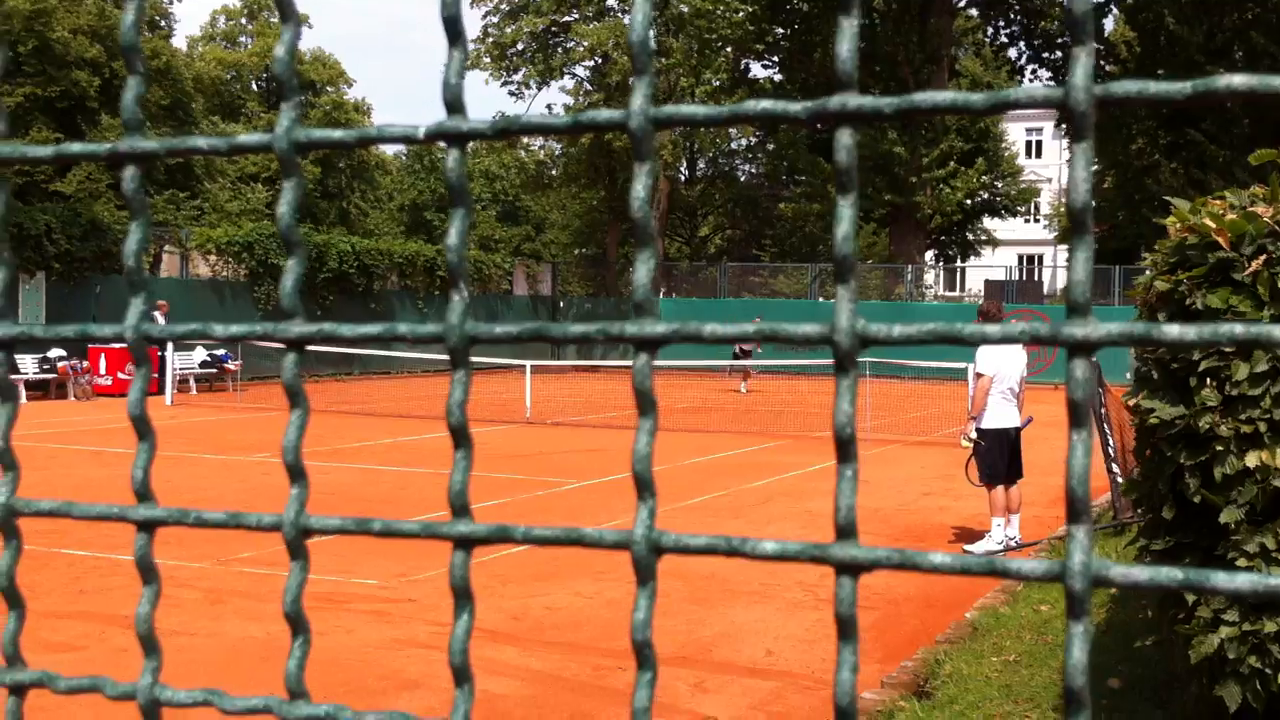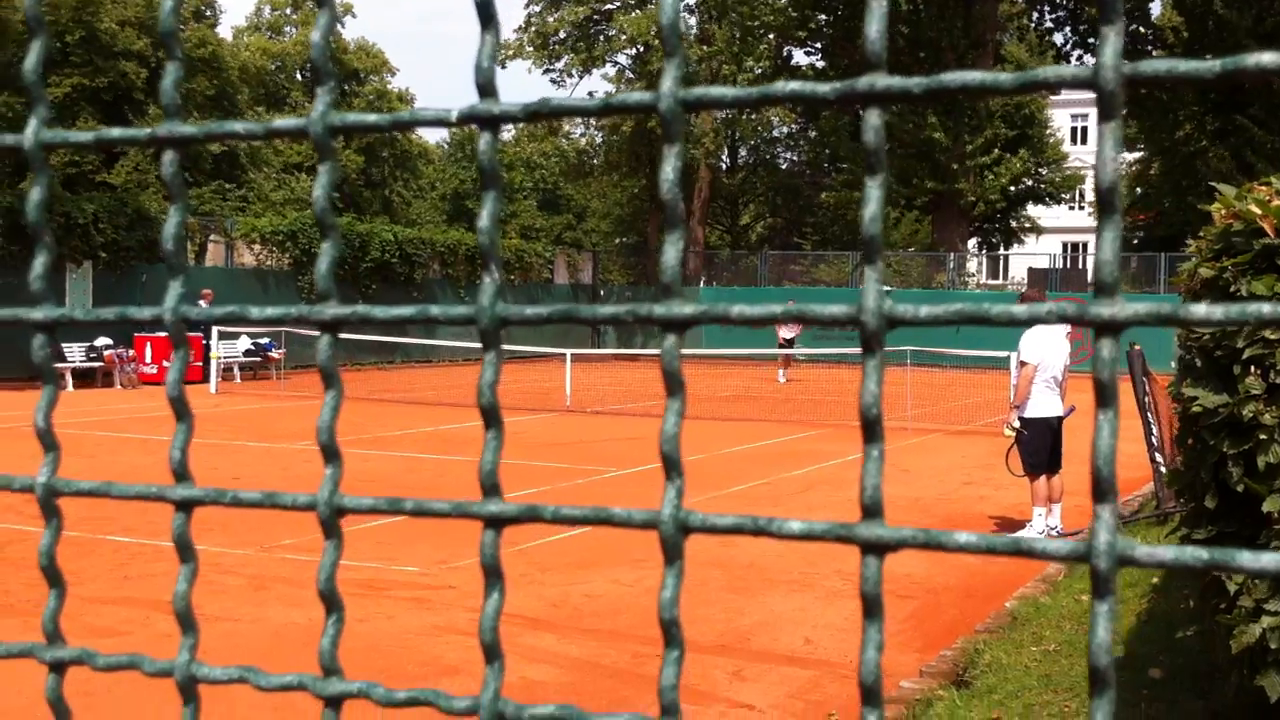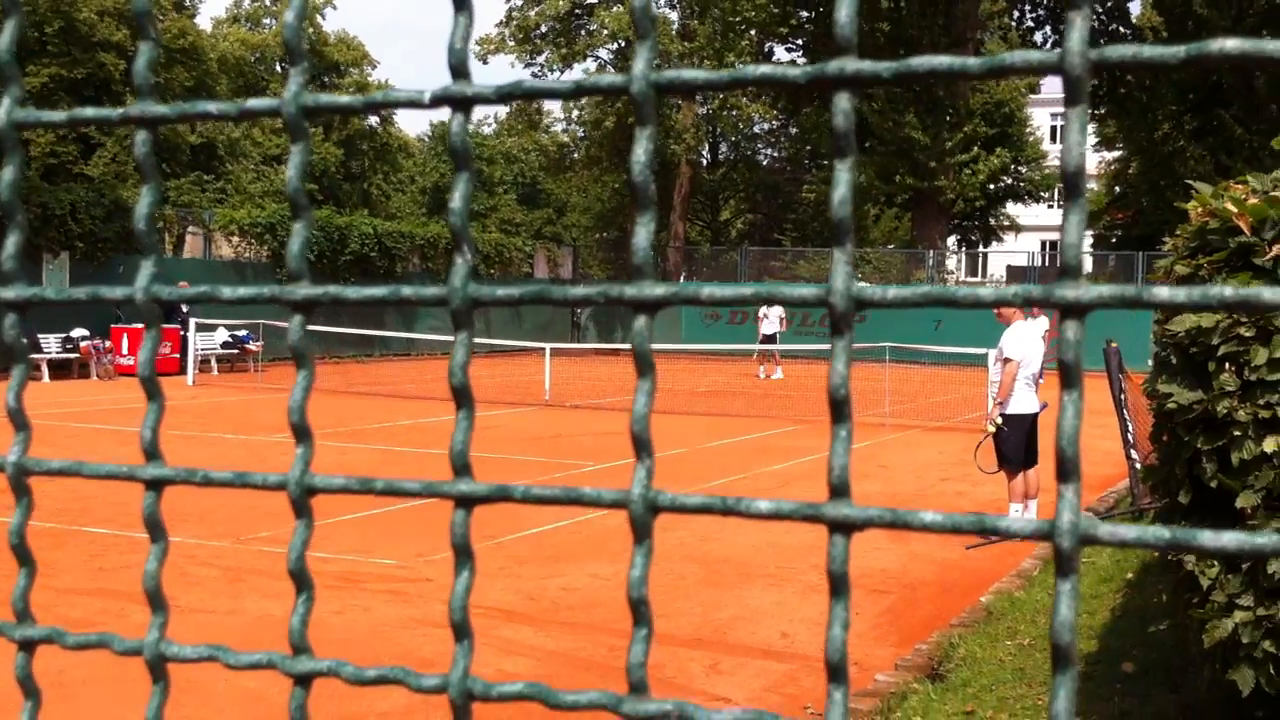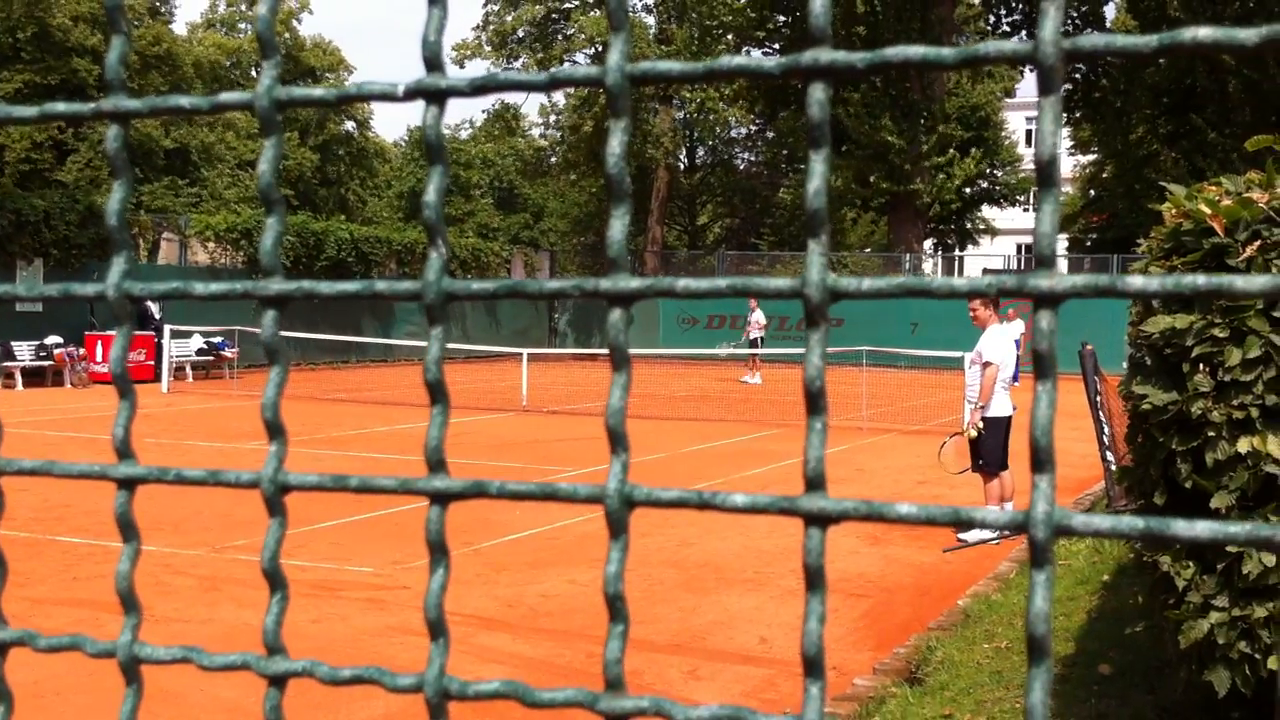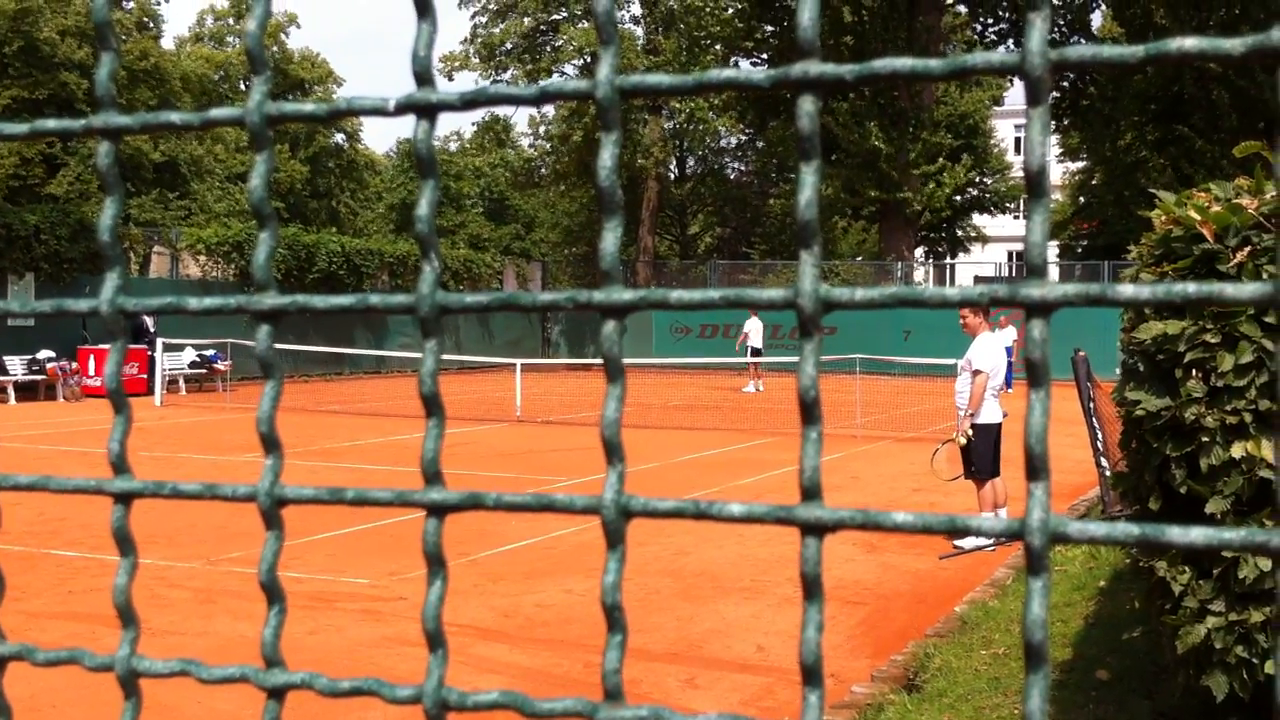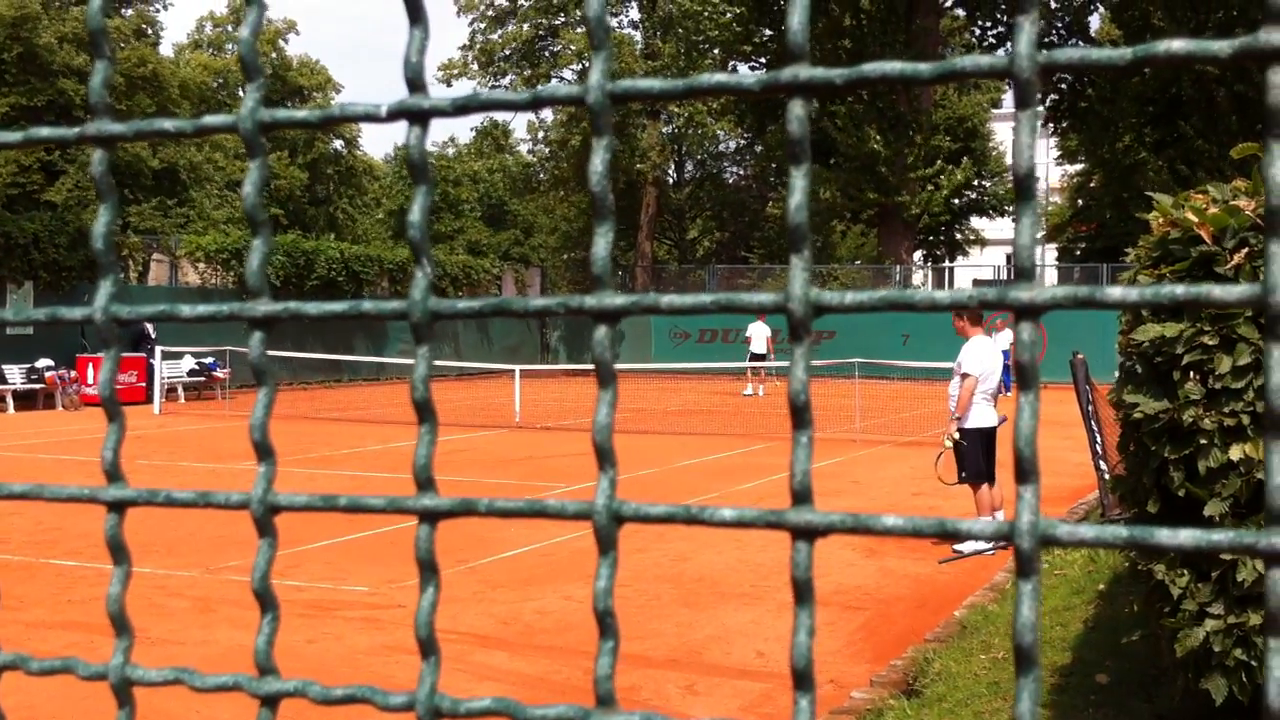
dt=0.4s
person 1, frame 1
left shoulder: (987, 348)
right shoulder: (1018, 348)
left elbow: (983, 387)
right elbow: (1021, 388)
left wrist: (971, 419)
left hip: (990, 424)
right hip: (1011, 422)
left knee: (995, 482)
right knee: (1011, 480)
left ankle: (996, 538)
right ankle: (1012, 533)
person 1, frame 2
left shoulder: (1032, 336)
right shoulder: (1060, 336)
left elbow: (1026, 375)
right elbow: (1064, 377)
left wrist: (1014, 408)
left hip: (1033, 413)
right hip: (1054, 411)
left knee: (1036, 472)
right knee: (1052, 470)
left ankle: (1038, 527)
right ankle: (1054, 523)
person 1, frame 3
left shoulder: (1014, 333)
right shoulder: (1033, 332)
left elbow: (1010, 371)
left wrist: (997, 405)
left hip: (1013, 409)
right hip: (1029, 407)
left knee: (1013, 468)
right knee: (1028, 465)
right ankle: (1030, 517)
person 1, frame 4
left shoulder: (991, 337)
right shoulder: (1002, 335)
left elbow: (990, 375)
left wrist: (978, 409)
left hip: (989, 413)
right hip: (1001, 411)
left knee: (988, 471)
right knee: (1001, 468)
left ankle: (989, 528)
person 1, frame 5
left shoulder: (982, 344)
right shoulder: (994, 342)
left elbow: (980, 383)
left wrist: (967, 417)
left hip: (979, 420)
right hip: (991, 418)
left knee: (981, 477)
right knee: (992, 474)
left ankle: (985, 534)
person 1, frame 6
left shoulder: (973, 348)
right shoulder: (992, 347)
left elbow: (968, 386)
left wrist: (954, 419)
left hip: (971, 423)
right hip: (986, 421)
left knee: (977, 481)
right knee: (988, 480)
left ankle: (985, 538)
